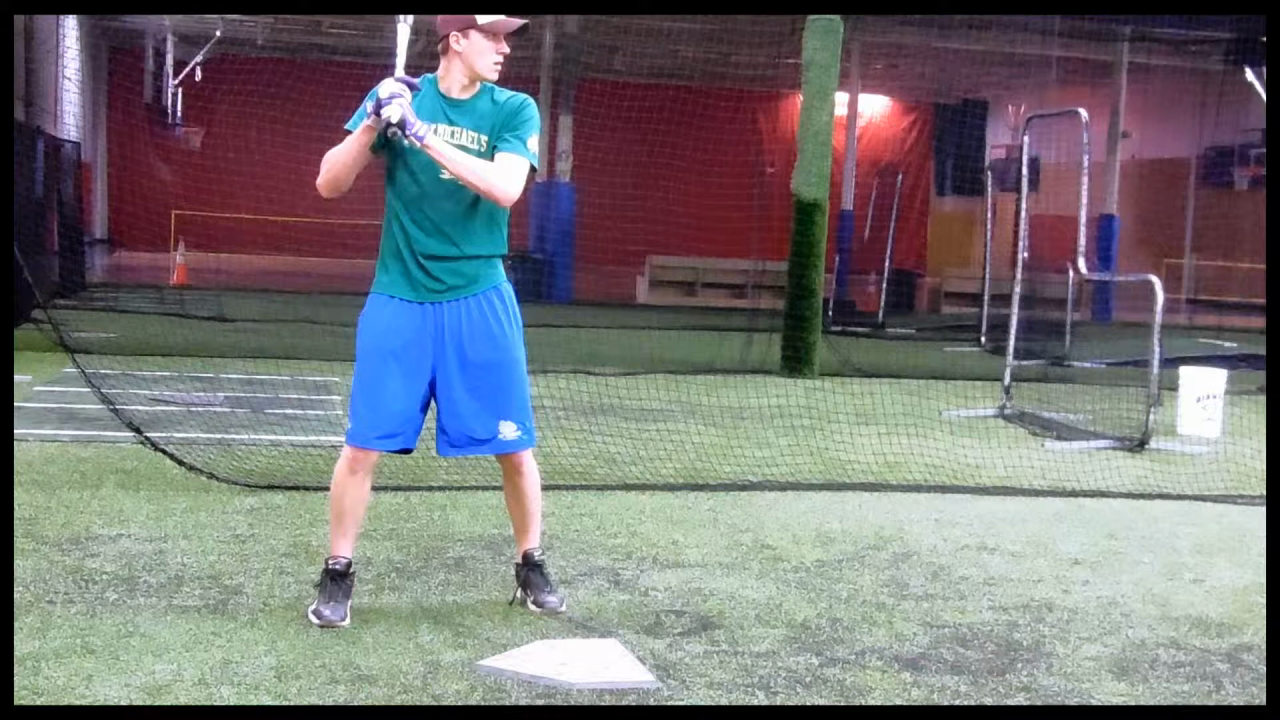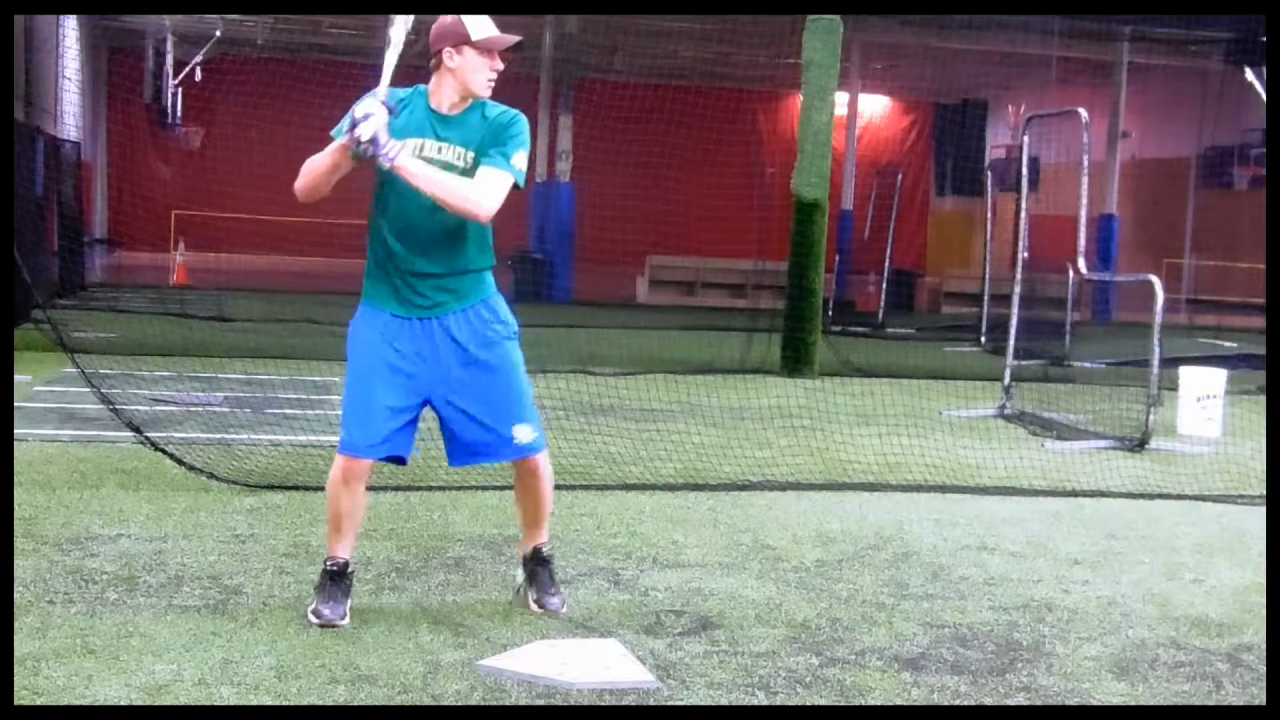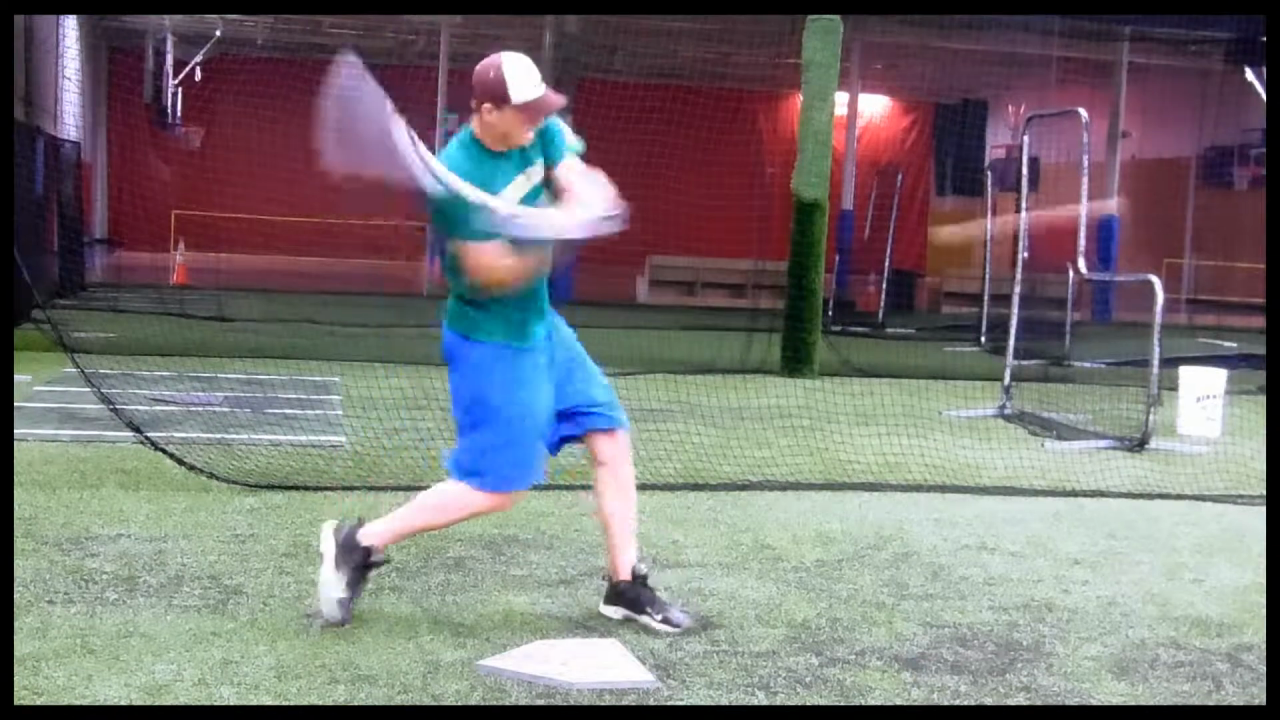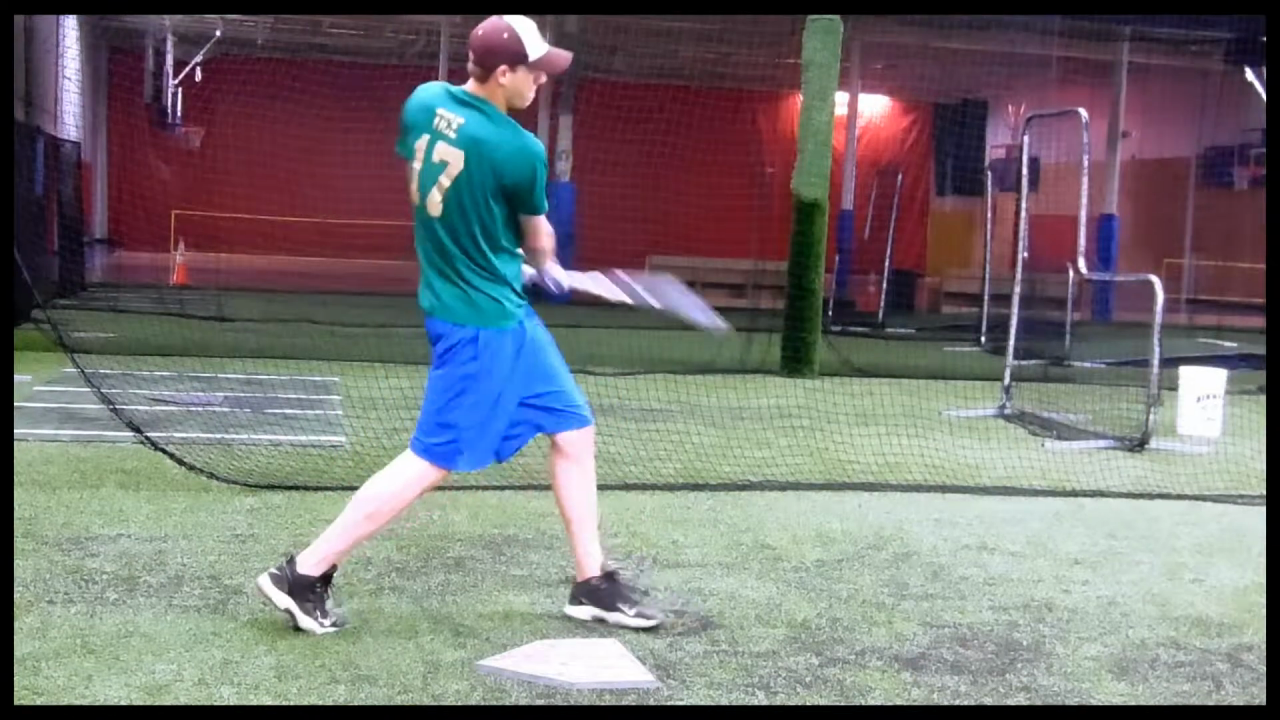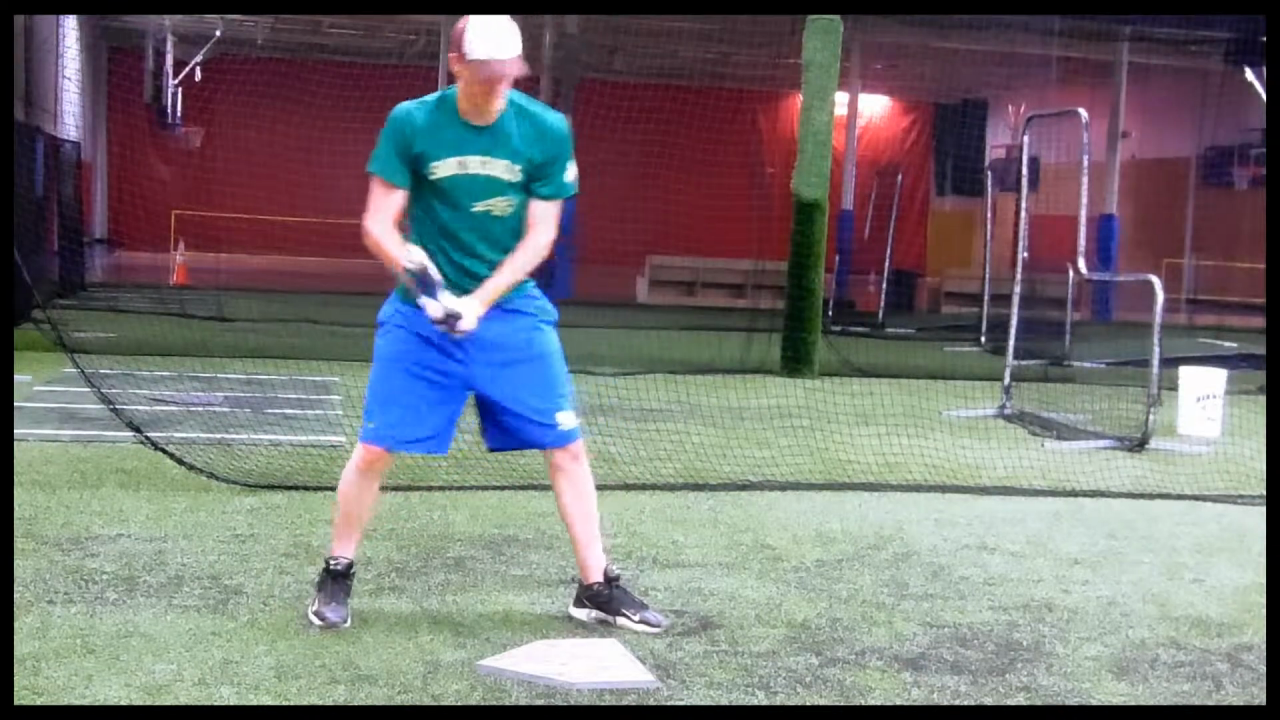
dt=0.7s
person 1, frame 1
left shoulder: (515, 110)
right shoulder: (398, 94)
left elbow: (507, 188)
right elbow: (328, 184)
left wrist: (424, 135)
right wrist: (374, 123)
left hip: (480, 301)
right hip: (399, 301)
left knee: (514, 445)
right knee: (364, 444)
left ankle: (531, 565)
right ankle: (337, 573)
person 1, frame 2
left shoulder: (506, 124)
right shoulder: (391, 107)
left elbow: (482, 204)
right elbow: (306, 189)
left wrist: (395, 156)
right wrist: (350, 138)
left hip: (471, 314)
right hip: (388, 315)
left knee: (527, 451)
right knee: (356, 456)
left ankle: (536, 559)
right ankle: (336, 573)
person 1, frame 3
left shoulder: (543, 130)
right shoulder: (456, 174)
left elbow: (584, 186)
right elbow: (492, 276)
right wrist: (530, 242)
left hip: (538, 326)
right hip: (491, 344)
left knee: (612, 440)
right knee: (494, 487)
left ankle: (626, 583)
right ankle: (358, 544)
person 1, frame 4
left shoulder: (424, 101)
right shoulder: (519, 151)
right elbow: (538, 241)
right wrist: (547, 269)
left hip: (504, 313)
right hip: (481, 322)
left knee: (574, 432)
right knee: (431, 461)
left ankle: (592, 583)
right ankle: (304, 573)
person 1, frame 5
left shoulder: (548, 131)
right shoulder: (410, 123)
left elbow: (539, 236)
right elbow: (379, 223)
left wrist: (483, 299)
right wrist: (419, 287)
left hip: (512, 310)
right hip: (424, 315)
left knee: (564, 446)
right knee: (375, 450)
left ankle: (598, 586)
right ankle: (337, 573)
